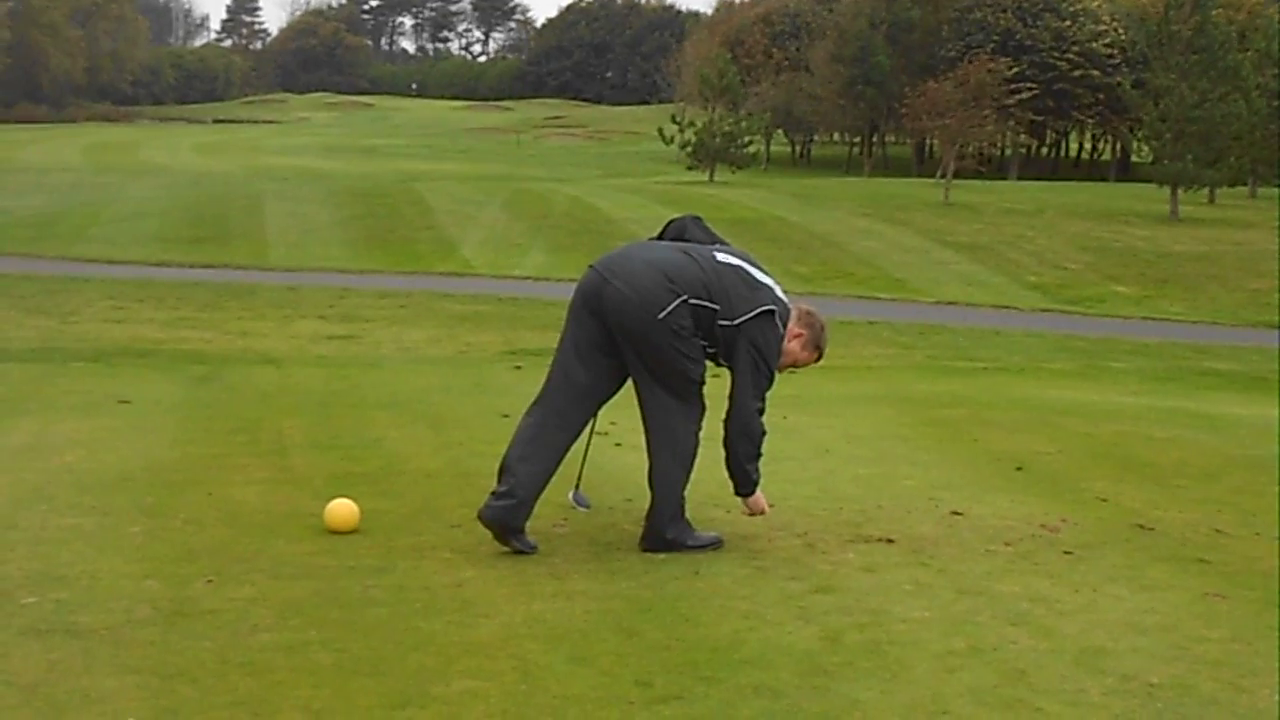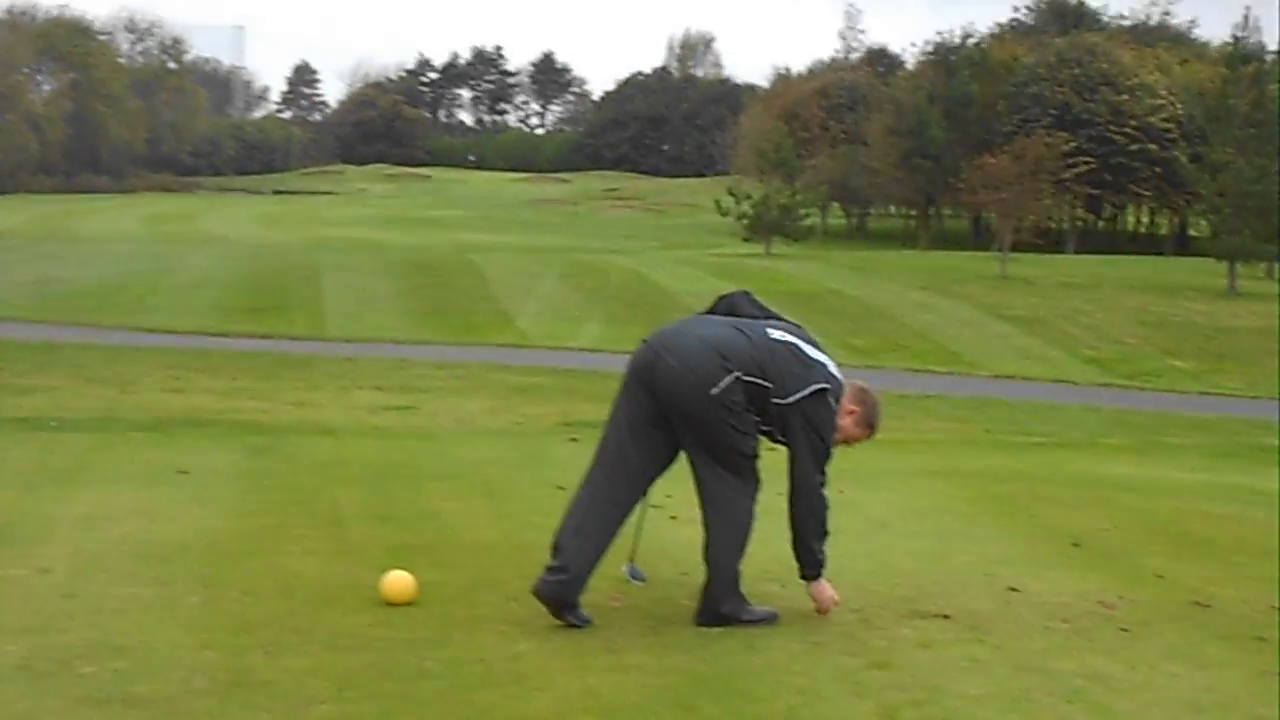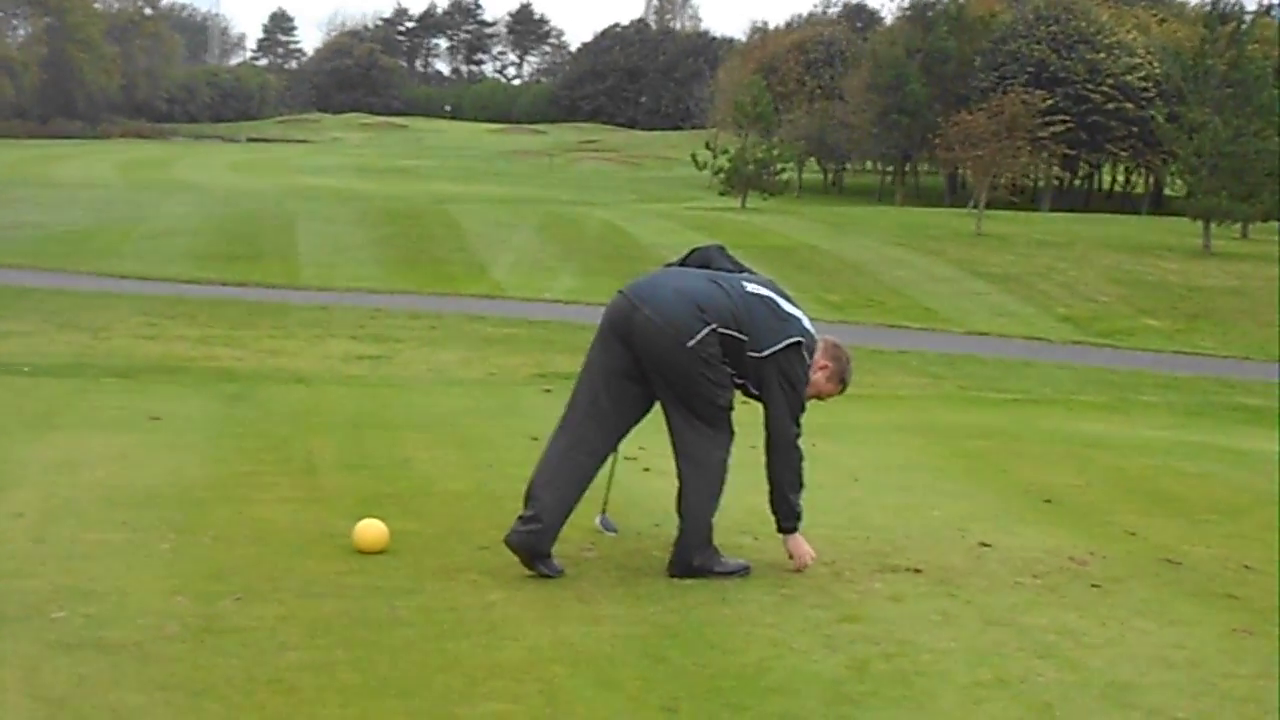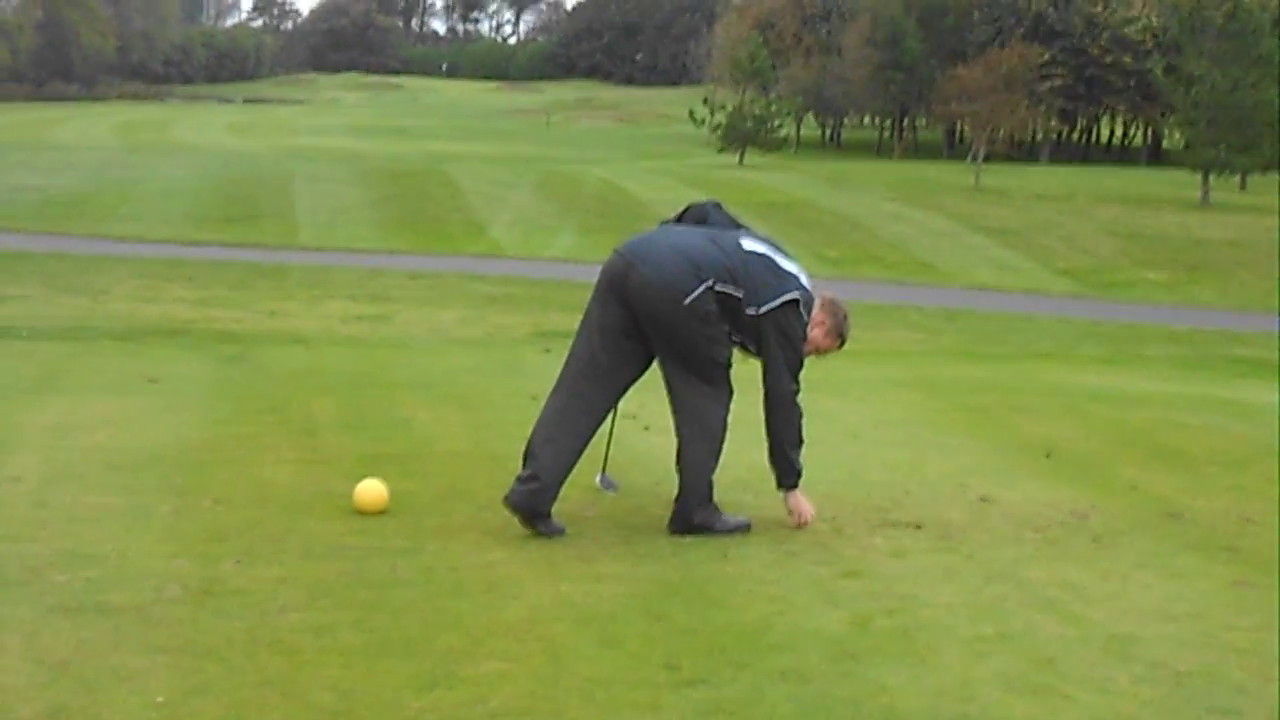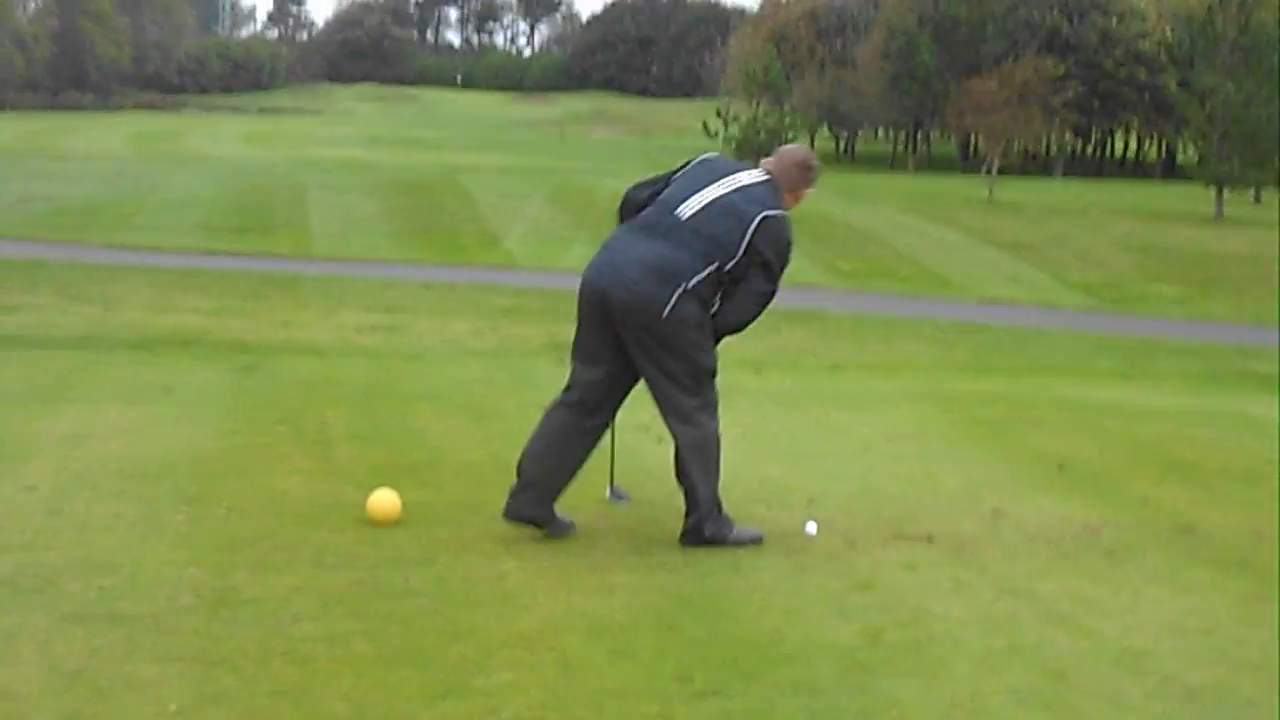
dt=0.7s
person 1, frame 1
left shoulder: (750, 281)
right shoulder: (765, 325)
left elbow: (685, 226)
right elbow: (744, 413)
right wrist: (747, 488)
left hip: (603, 276)
right hip: (652, 300)
left knee: (562, 403)
right knee: (680, 411)
left ankle: (506, 508)
right ankle: (667, 528)
person 1, frame 2
left shoulder: (799, 349)
right shoulder: (818, 400)
left elbow: (736, 302)
right elbow: (807, 489)
right wrist: (814, 575)
left hip: (658, 351)
right hip: (704, 377)
left knee: (613, 478)
right knee: (733, 486)
left ankle: (560, 583)
right ankle: (722, 602)
person 1, frame 3
left shoulder: (776, 310)
right shoulder: (792, 353)
left elbow: (709, 255)
right elbow: (783, 442)
right wrist: (790, 529)
left hip: (631, 302)
right hip: (680, 328)
left knee: (586, 429)
right knee: (708, 439)
left ankle: (533, 532)
right ankle: (695, 554)
person 1, frame 4
left shoulder: (768, 259)
right shoulder: (789, 311)
left elbow: (704, 212)
right elbow: (782, 399)
right wrist: (790, 487)
left hip: (628, 260)
right hip: (677, 288)
left knee: (584, 386)
right knee: (706, 398)
left ankle: (531, 493)
right ankle: (695, 511)
person 1, frame 5
left shoulder: (710, 165)
right shoulder: (772, 228)
left elbow: (634, 199)
right elbow: (744, 306)
right wrist: (701, 339)
left hip: (603, 274)
right hip: (660, 300)
left knee: (585, 397)
right knee: (693, 410)
left ankle: (530, 500)
right ankle: (706, 523)
